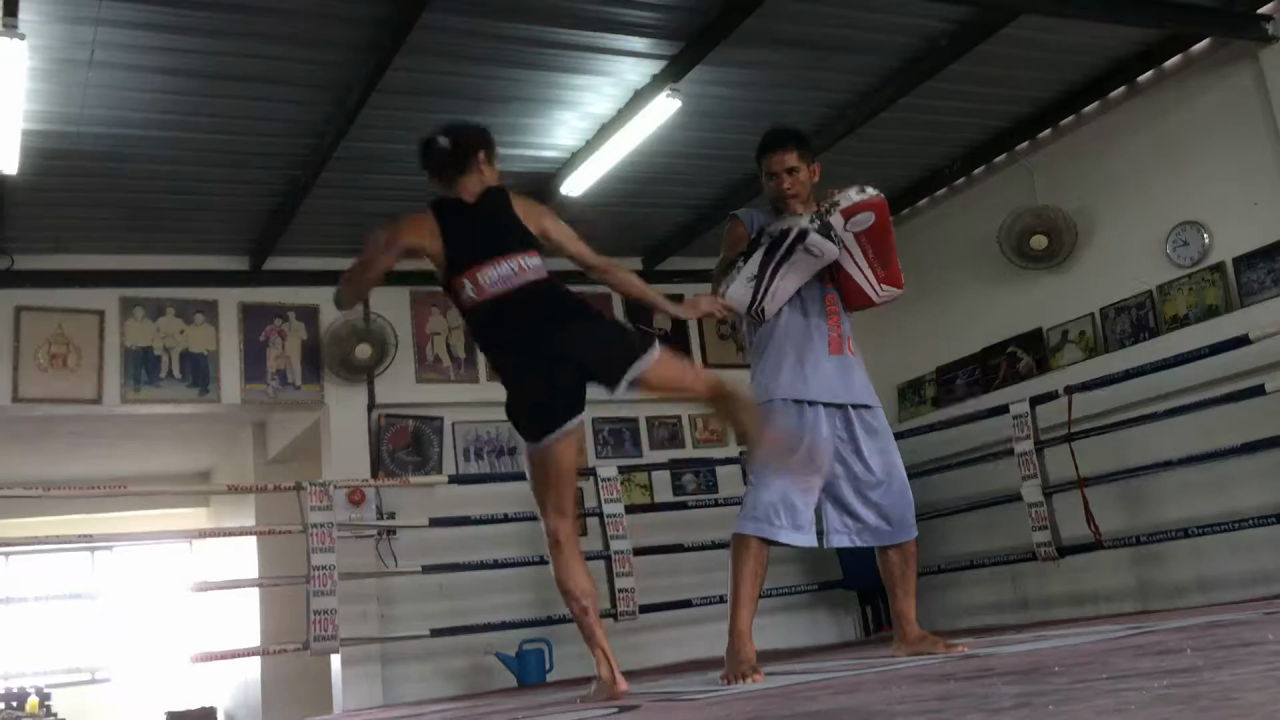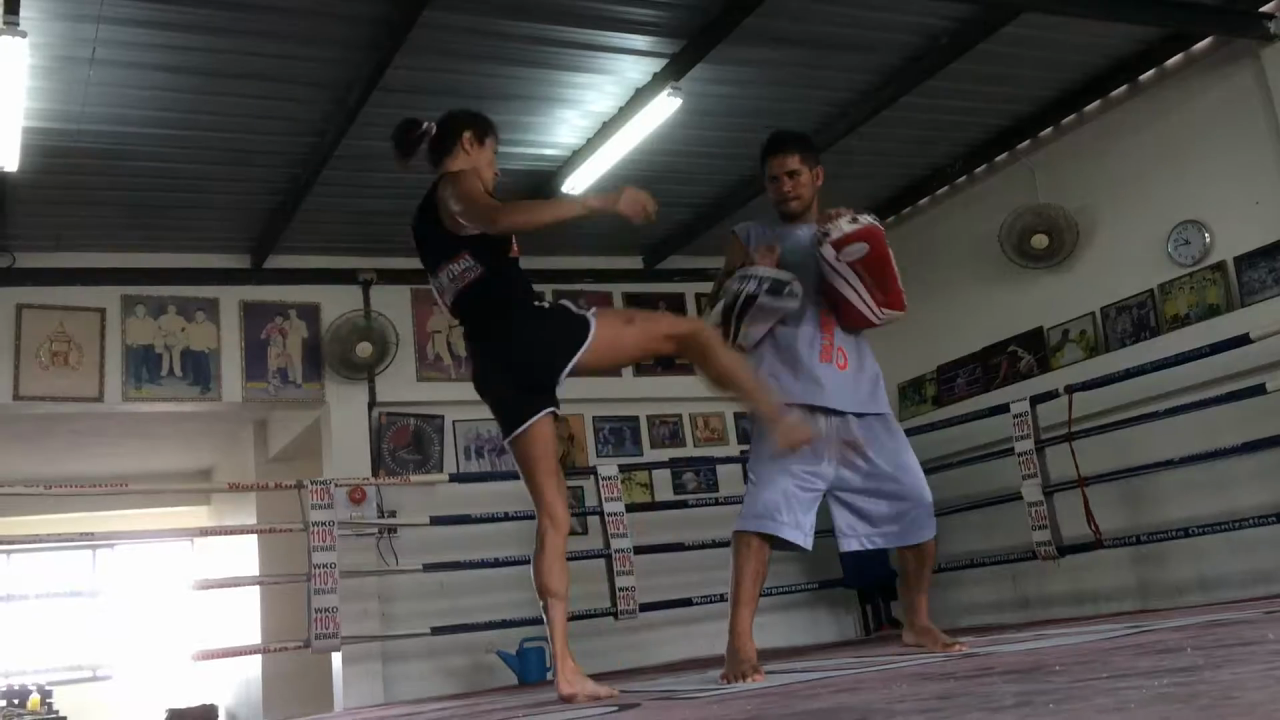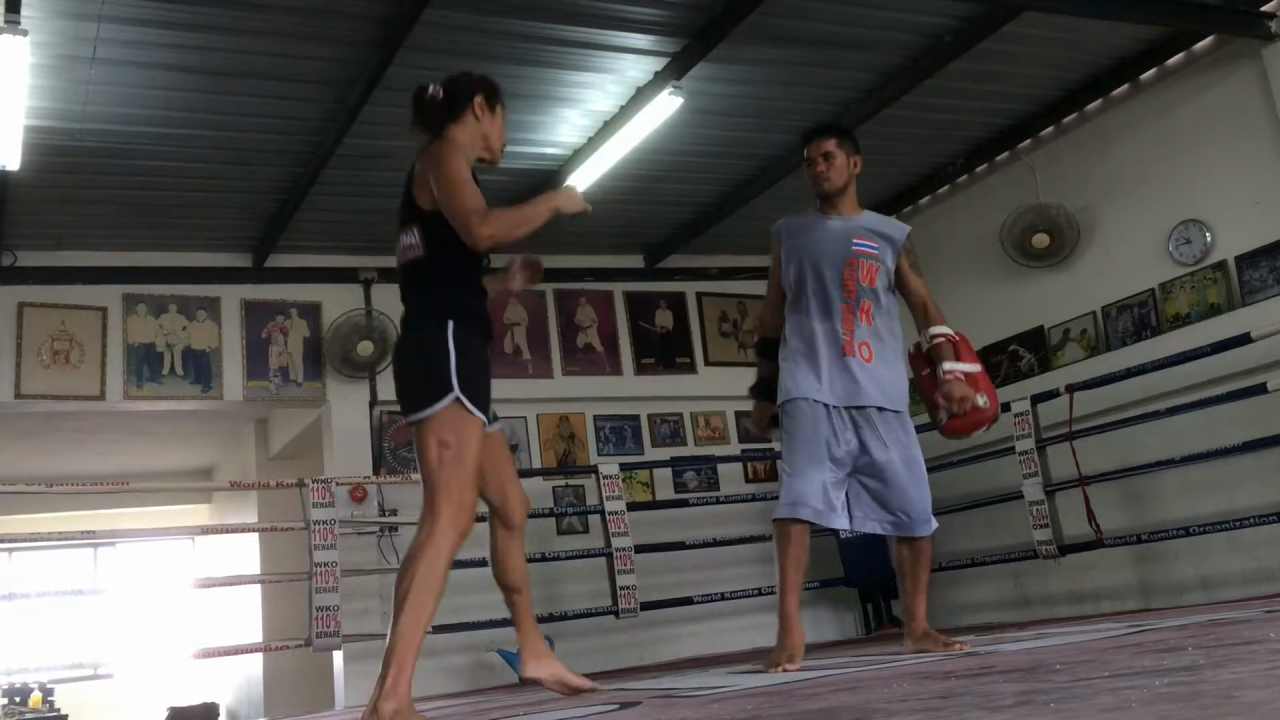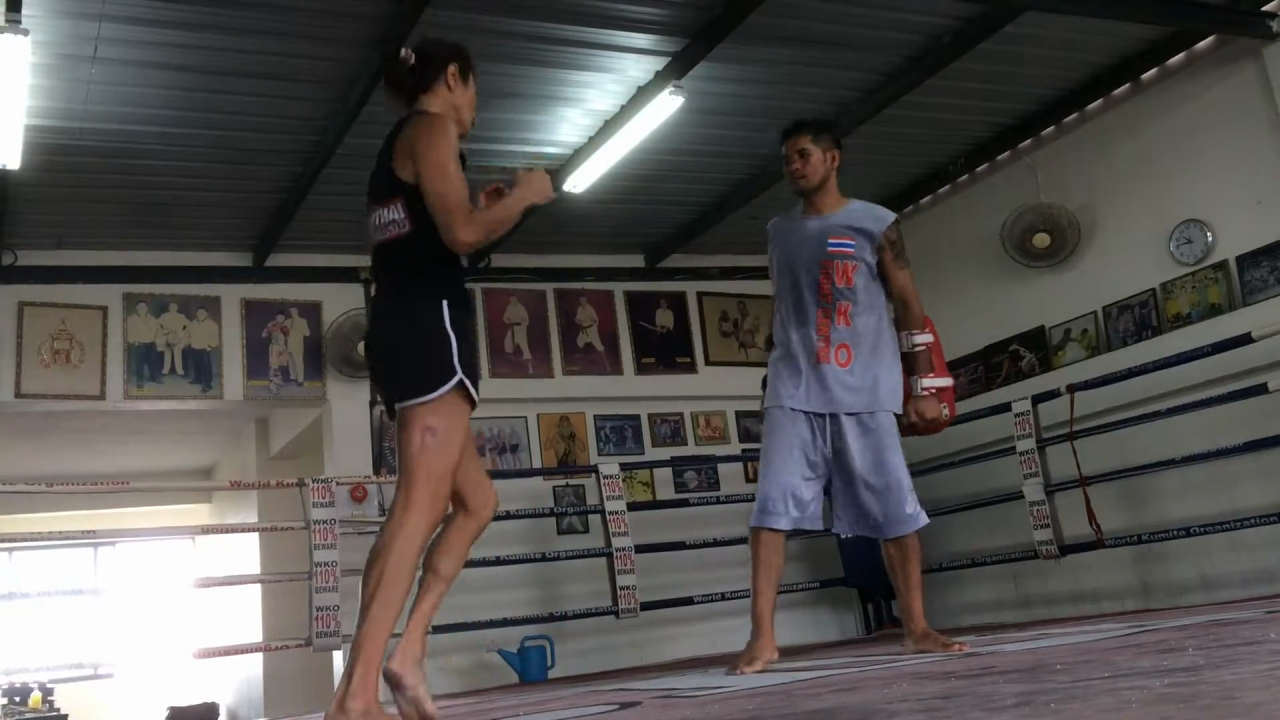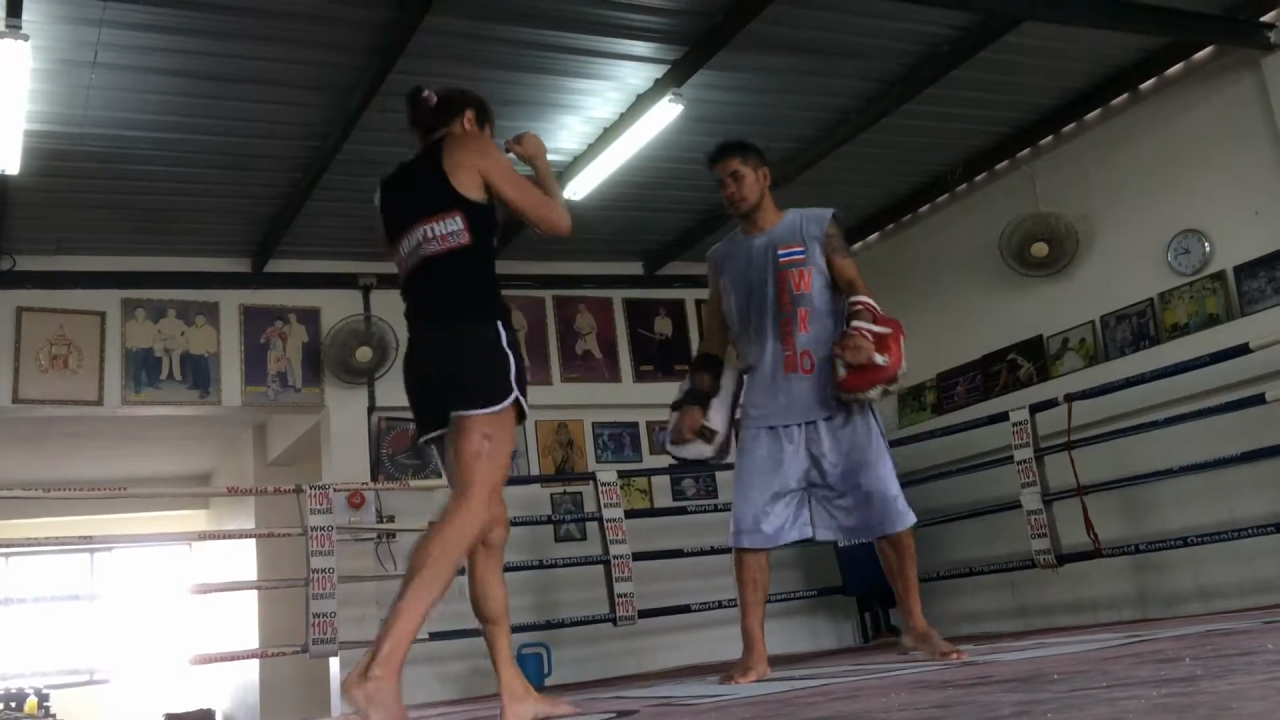
dt=0.4s
person 1, frame 1
left shoulder: (422, 225)
right shoulder: (520, 205)
left elbow: (348, 297)
right elbow: (602, 267)
right wrist: (672, 305)
left hip: (533, 379)
right hip: (585, 335)
left knee: (559, 528)
right knee: (711, 384)
left ankle: (605, 666)
right ankle: (772, 440)
person 1, frame 2
left shoulder: (428, 219)
right shoulder: (455, 188)
right elbow: (503, 217)
right wrist: (597, 201)
left hip: (498, 368)
right hip: (534, 332)
left knee: (552, 513)
right knee: (691, 331)
left ankle: (565, 669)
right ankle: (779, 417)
person 1, frame 3
left shoulder: (428, 185)
right shoulder: (443, 155)
right elbow: (482, 231)
left wrist: (501, 282)
right wrist: (555, 202)
left hip: (436, 354)
right hip: (445, 349)
left knee: (511, 509)
right knee: (449, 516)
left ankle: (536, 652)
person 1, frame 4
left shoulder: (394, 154)
right shoulder: (430, 129)
right elbow: (461, 234)
left wrist: (482, 213)
right wrist: (526, 195)
left hip: (399, 335)
right hip: (430, 329)
left knee: (476, 500)
right knee: (421, 504)
left ankle: (408, 649)
person 1, frame 5
left shoulder: (390, 188)
right shoulder: (470, 151)
right elbow: (557, 222)
right wrist: (539, 162)
left hip: (426, 358)
right hip: (479, 342)
left knee: (491, 527)
right knee: (474, 510)
person 2, frame 1
right shoulder: (748, 222)
right elbow: (726, 288)
left hip: (849, 387)
right hip: (789, 388)
left knee: (893, 504)
right knee: (765, 504)
left ankle: (908, 631)
right ankle: (740, 644)
person 2, frame 2
right shoulder: (749, 238)
right elbow: (718, 310)
left hip: (860, 397)
right hip: (790, 396)
left knee: (912, 504)
right knee: (765, 506)
left ankle: (918, 622)
right ankle: (740, 644)
person 2, frame 3
left shoulder: (891, 234)
right shoulder: (788, 233)
left elbow: (925, 308)
right elbow: (772, 314)
left wrist: (949, 371)
right wrist: (763, 391)
left hip: (880, 394)
right hip: (810, 388)
left knee: (913, 507)
right knee: (800, 497)
left ankle: (918, 627)
right ankle: (790, 632)
person 2, frame 4
left shoulder: (877, 224)
right shoulder: (779, 232)
left elbow: (909, 307)
left wrist: (922, 385)
right wrist: (776, 376)
left hip: (865, 395)
right hip: (794, 395)
left knee: (894, 509)
right knee: (773, 506)
left ankle: (916, 627)
right ankle: (762, 638)
person 2, frame 5
left shoulder: (818, 226)
right shoulder: (722, 257)
left elbow: (856, 288)
right elbow: (714, 341)
left wrist: (858, 333)
right wrist: (692, 401)
left hip: (833, 398)
right hip: (767, 410)
left knee: (883, 507)
right knee: (751, 525)
left ankle: (916, 625)
right ankle: (753, 652)
